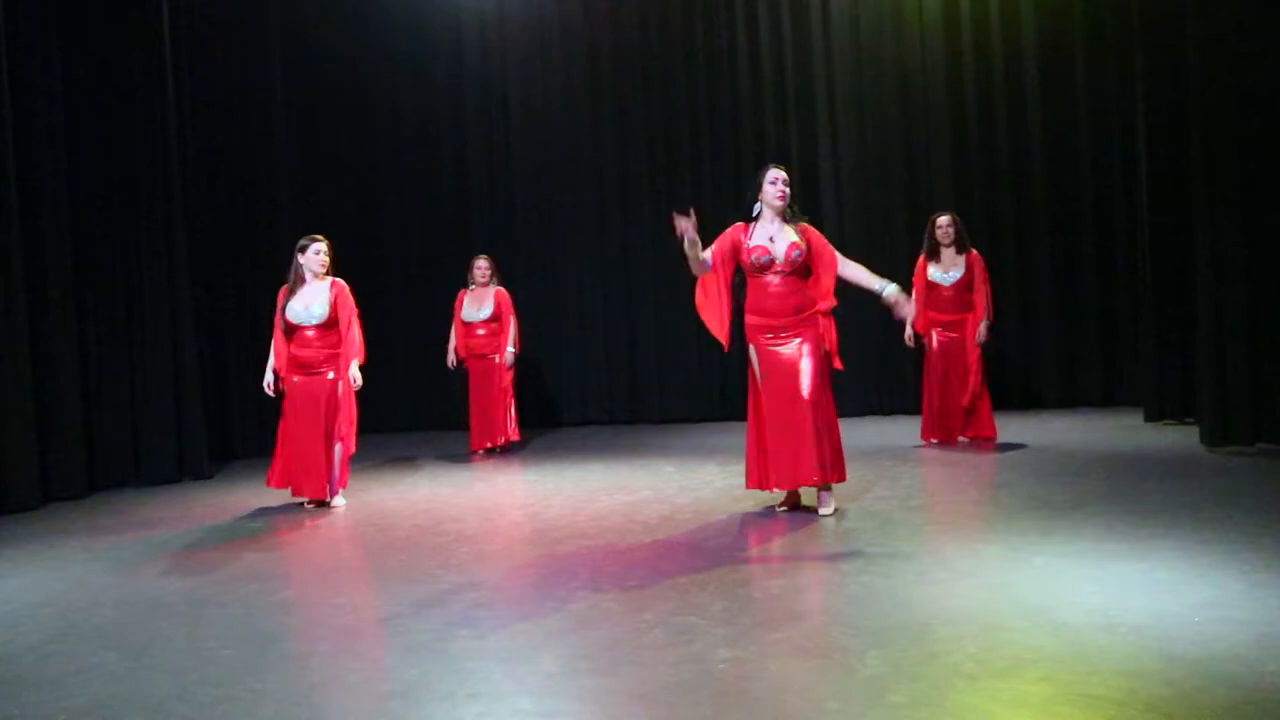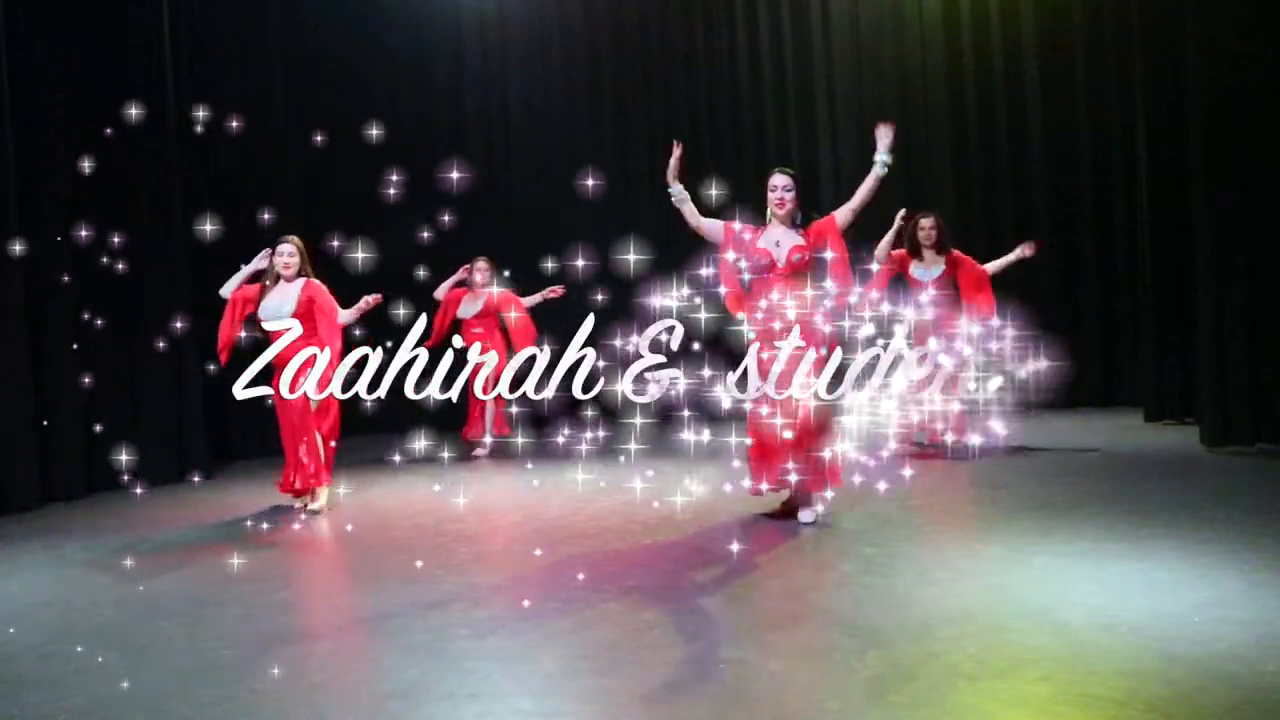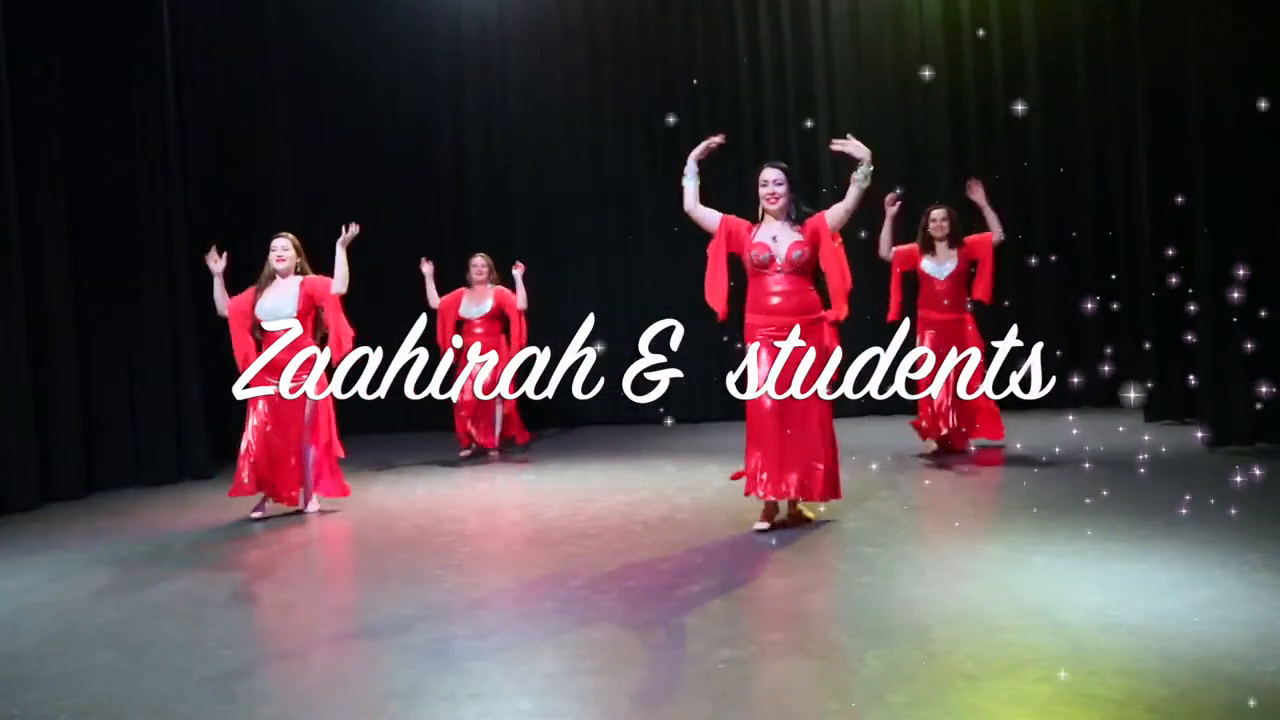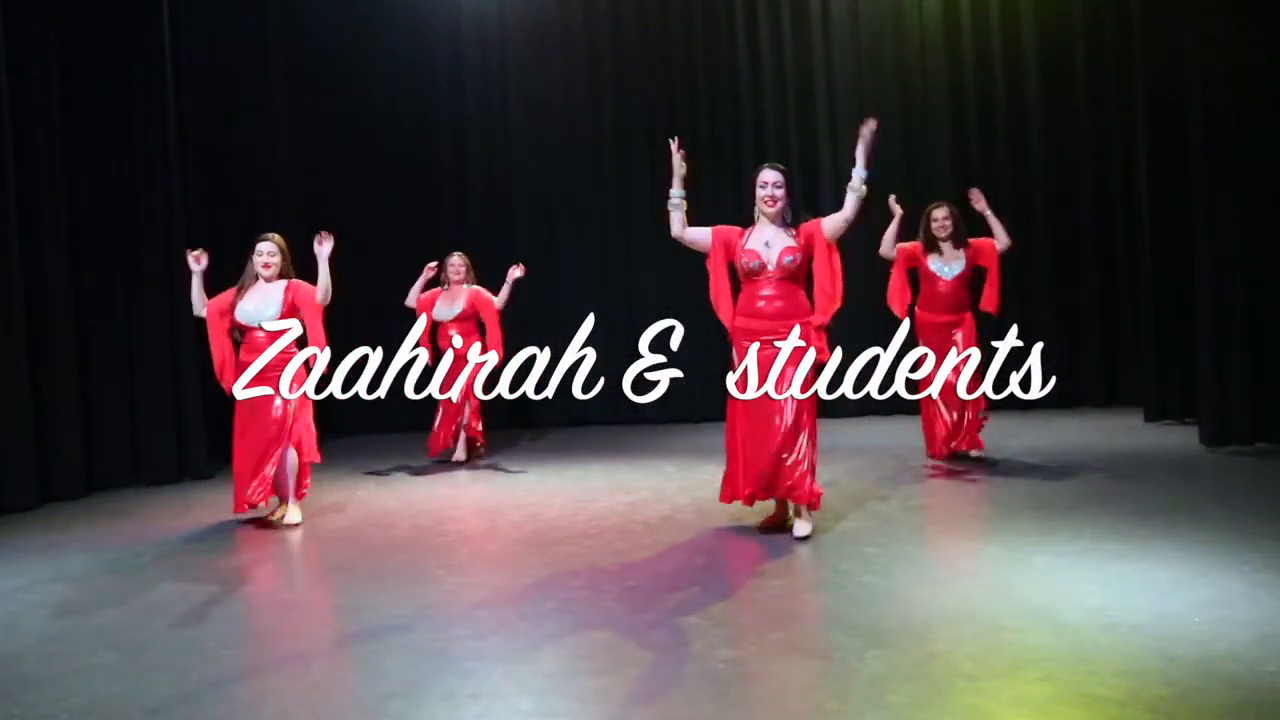
dt=1s
person 1, frame 1
left shoulder: (803, 233)
right shoulder: (740, 234)
left elbow: (843, 265)
right elbow: (703, 266)
left wrist: (885, 288)
right wrist: (692, 243)
left hip: (802, 328)
right hip: (762, 332)
left knee: (810, 402)
right knee: (772, 408)
left ankle: (824, 485)
right ankle: (789, 487)
person 1, frame 2
left shoulder: (815, 233)
right shoulder: (747, 236)
left elbow: (860, 201)
right elbow: (697, 222)
left wrist: (882, 157)
right wrist: (675, 180)
left hip: (808, 332)
right hip: (768, 334)
left knee: (806, 411)
right knee: (772, 414)
left ankle: (807, 496)
right ankle: (789, 492)
person 1, frame 3
left shoulder: (811, 229)
right shoulder: (740, 230)
left elbow: (851, 201)
right elbow: (689, 205)
left wrist: (863, 162)
right wrist: (694, 161)
left hip: (808, 332)
right hip: (764, 334)
left knee: (805, 414)
right knee: (765, 414)
left ankle: (798, 500)
right ankle: (768, 501)
person 1, frame 4
left shoulder: (807, 234)
right shoulder: (735, 238)
left elbow: (849, 211)
right elbow: (680, 233)
left wrist: (861, 157)
right wrist: (677, 180)
left hip: (795, 338)
right hip: (750, 340)
left knee: (795, 419)
right knee: (754, 420)
left ankle: (803, 507)
right ankle: (779, 505)
person 2, frame 1
left shoulder: (338, 287)
right shoulder: (287, 292)
left elbow: (350, 330)
right elbow: (279, 334)
left wrist: (354, 365)
right wrist: (270, 369)
left hip: (332, 370)
right hip: (298, 373)
left knee: (334, 429)
right knee: (301, 431)
left ankle: (335, 489)
right ankle: (313, 490)
person 2, frame 2
left shoulder: (311, 287)
right shoulder: (265, 291)
left elbow: (337, 318)
right elbow: (227, 294)
left wrist: (360, 308)
right wrist: (252, 268)
left hip: (311, 365)
right hip: (283, 370)
left knee: (305, 423)
right knee: (293, 430)
left ankle: (318, 487)
right ankle: (303, 488)
person 2, frame 3
left shoulder: (309, 285)
right shoulder: (259, 291)
left elbow: (339, 288)
right elbow: (227, 311)
left wrist: (341, 248)
right wrist: (217, 276)
left hip: (303, 371)
right hip: (268, 373)
left knee: (305, 433)
right knee: (260, 433)
left ankle: (309, 496)
right ankle: (267, 495)
person 2, frame 4
left shoulder: (292, 288)
right shoulder: (240, 294)
left elbow: (322, 298)
right elbow: (202, 310)
left wrist: (323, 260)
right wrist: (197, 274)
left hip: (285, 375)
right hip: (250, 378)
left knee: (281, 437)
right knee: (254, 445)
left ankle: (293, 504)
right ankle: (281, 501)
person 3, frame 1
left shoulder: (972, 257)
right shoulder: (925, 260)
left elbow: (981, 292)
right elbow: (917, 294)
left wrist: (984, 322)
right wrist: (909, 324)
left hip: (964, 325)
right hip: (936, 327)
left knee: (965, 377)
right knee: (938, 378)
left ankle: (967, 430)
right ankle: (939, 432)
person 3, frame 2
left shoulder: (952, 257)
right shoulder: (906, 258)
left elbow: (984, 270)
right elbow: (880, 256)
left wrist: (1015, 255)
right wrist: (896, 227)
left hip: (948, 325)
right hip: (921, 326)
left ankle: (950, 432)
right ankle: (928, 431)
person 3, frame 3
left shoulder: (964, 247)
right shoulder: (916, 252)
left elbow: (997, 236)
right elbow: (884, 253)
left wrist: (983, 205)
right wrist: (889, 218)
left hip: (960, 323)
right hip: (930, 325)
right knee: (933, 378)
left ankle: (960, 436)
right ankle: (933, 434)
person 3, frame 4
left shoulder: (969, 248)
right shoulder: (919, 250)
left elbow: (1004, 244)
right elbow: (885, 251)
left wrist: (985, 212)
right wrist: (897, 219)
left hip: (960, 324)
right hip: (929, 325)
left knee: (962, 379)
right knee: (935, 383)
left ankle: (966, 439)
right ankle: (941, 442)
person 4, frame 1
left shoulder: (500, 293)
right shoulder: (463, 296)
left elbow: (510, 322)
right elbow: (456, 325)
left wrist: (510, 348)
right wrist: (451, 349)
left hip: (497, 352)
right hip: (474, 354)
left knee: (498, 395)
right knee: (478, 397)
left ankle: (500, 441)
right ankle: (482, 442)
person 4, frame 2
left shoulder: (497, 293)
right shoulder: (463, 294)
left elbow: (521, 303)
right elbow: (439, 296)
left wrist: (543, 295)
right wrist: (456, 277)
left hip: (492, 348)
left knee: (487, 391)
right knee: (477, 394)
left ankle: (485, 442)
right ankle: (481, 437)
person 4, frame 3
left shoulder: (498, 292)
right shoulder: (461, 294)
left elbow: (521, 306)
right elbow: (435, 303)
left wrist: (518, 278)
right wrist: (428, 276)
left hip: (494, 351)
right hip: (469, 353)
left knee: (494, 396)
right knee: (468, 397)
left ankle: (494, 443)
right ankle: (470, 442)
person 4, frame 4
left shoulder: (475, 293)
right shoulder: (438, 294)
left elbow: (497, 304)
right elbow: (411, 303)
left wrist: (509, 281)
right wrist: (423, 278)
left hip: (470, 354)
left knee: (464, 397)
right knee: (450, 401)
left ankle: (462, 445)
right ankle: (475, 442)
